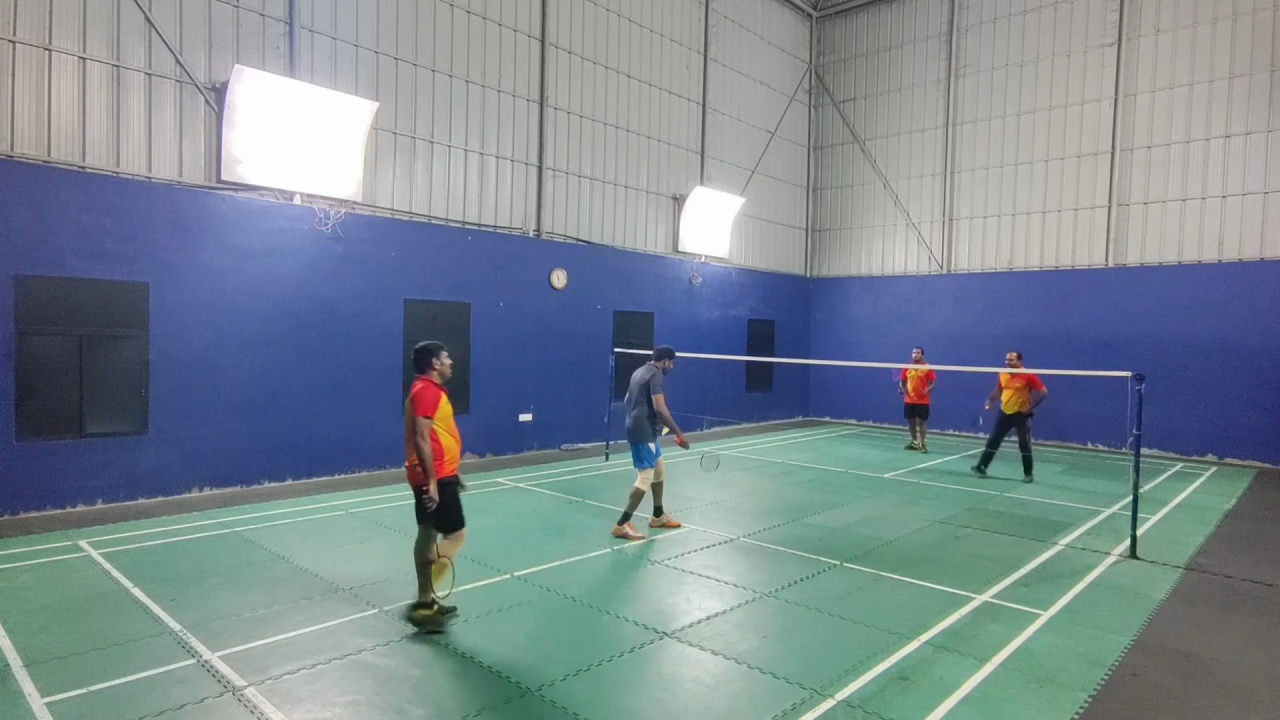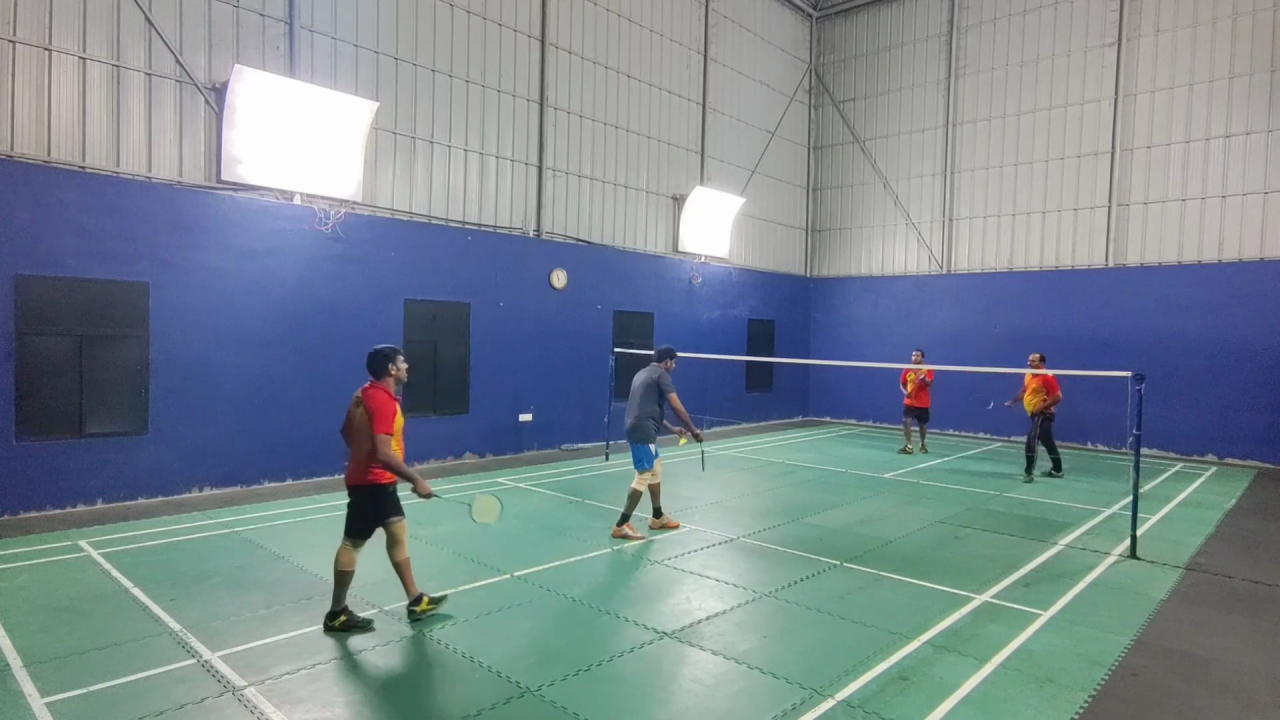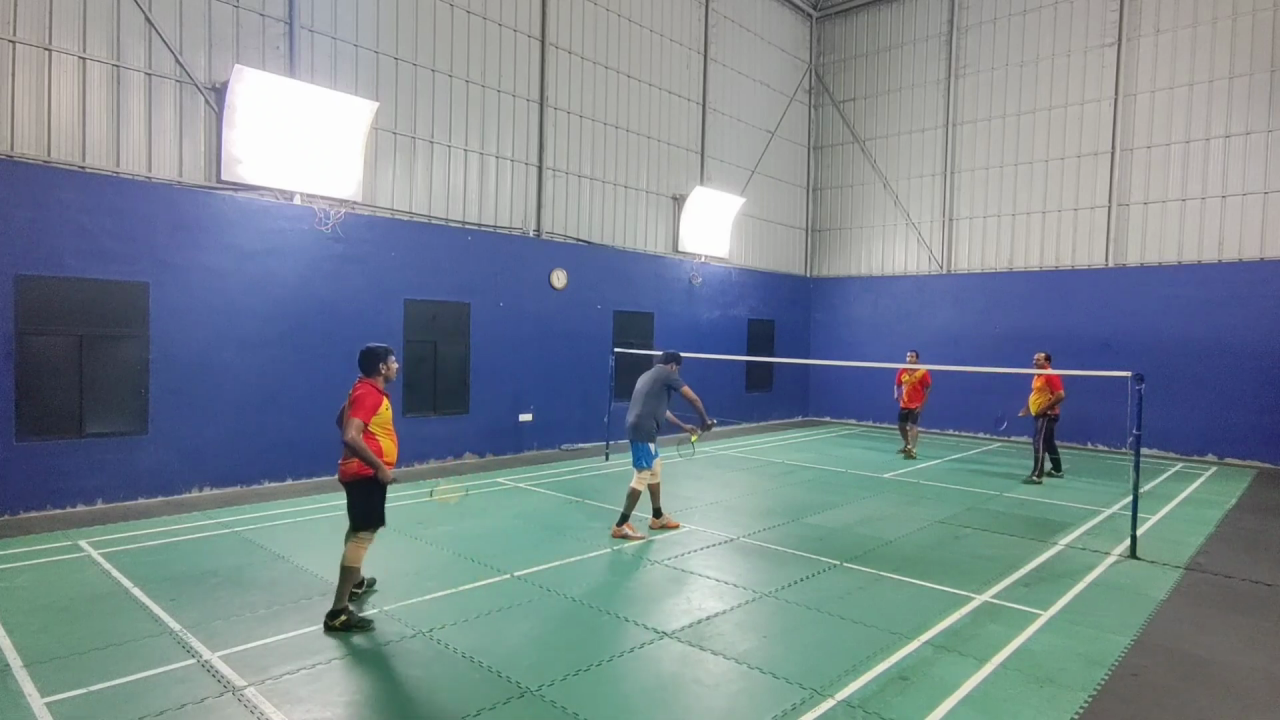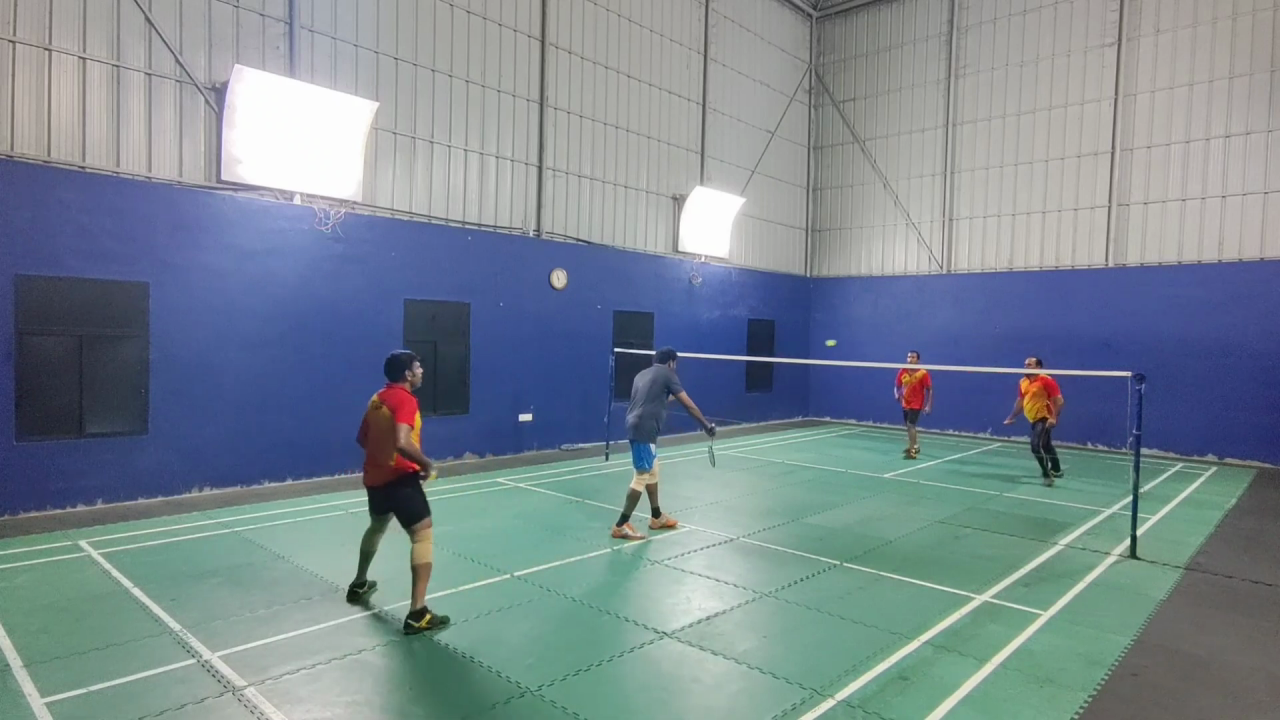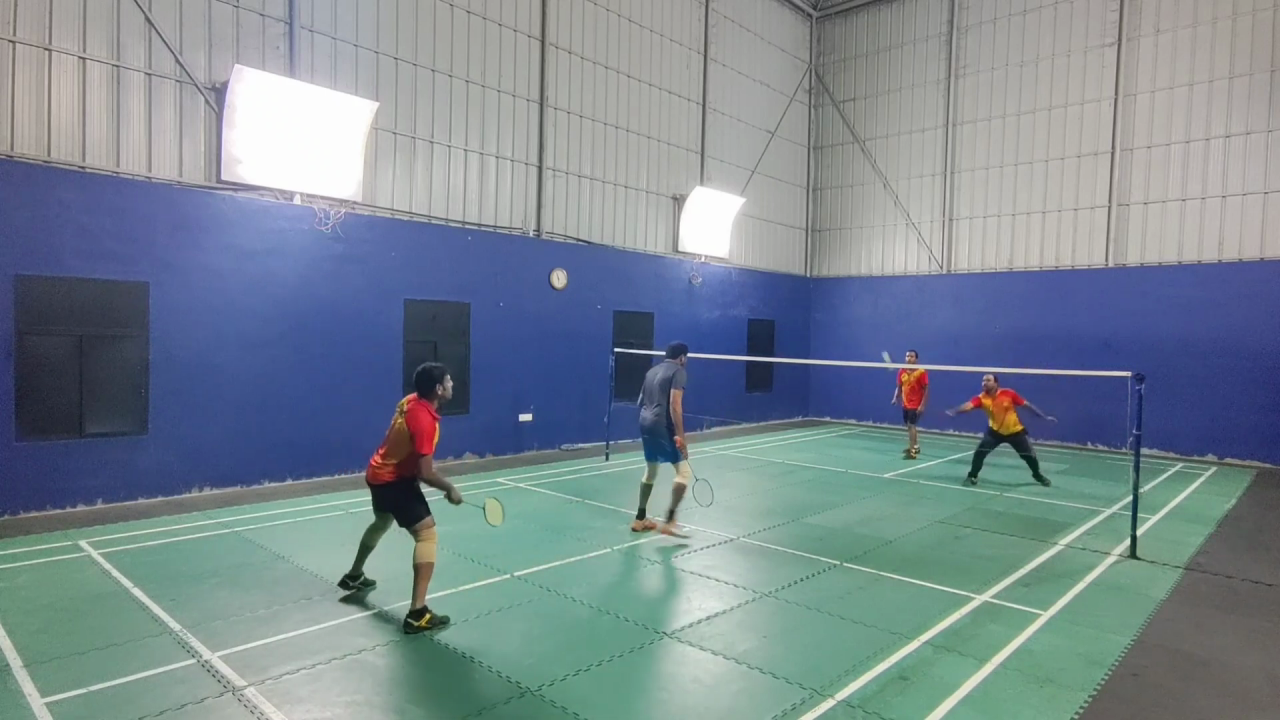
dt=0.5s
person 1, frame 1
left shoulder: (428, 390)
right shoulder: (427, 391)
right elbow: (421, 440)
left wrist: (452, 472)
right wrist: (433, 481)
left hip: (433, 476)
right hip: (436, 478)
left knee: (428, 535)
right knee: (454, 535)
left ankle: (426, 602)
right ankle: (423, 606)
person 1, frame 2
left shoulder: (365, 394)
right shoulder: (383, 402)
left elbow: (346, 431)
right elbow: (384, 454)
right wrist: (416, 481)
left hip: (377, 479)
right hip: (371, 482)
left knee: (397, 530)
right knee: (353, 542)
left ankle: (416, 601)
right ankle: (337, 613)
person 1, frame 3
left shoulder: (366, 390)
right shoulder: (369, 394)
left elbow: (341, 422)
right elbow: (350, 437)
right wrist: (379, 466)
left hip: (361, 473)
right hip: (367, 475)
left knee: (359, 531)
right knee: (362, 537)
left ankle: (356, 583)
right ankle: (338, 612)
person 1, frame 4
left shoulder: (377, 400)
right shoulder: (404, 400)
left elbow: (362, 439)
right elbow: (403, 444)
right wrist: (426, 465)
left hip: (374, 477)
right hip: (400, 478)
left knee: (377, 527)
right knee: (423, 536)
left ankle: (359, 584)
right ankle: (417, 613)
person 1, frame 5
left shoulder: (412, 401)
right shoulder: (424, 420)
right elbow: (425, 473)
right wrist: (450, 488)
left hip: (378, 473)
right hip: (395, 480)
left knee: (381, 524)
right knee: (426, 535)
left ankle: (354, 576)
right ankle: (417, 613)
person 2, frame 1
left shoulder: (641, 372)
right shoulder: (655, 375)
left elbow: (628, 400)
right elbow: (660, 408)
right wrist: (678, 434)
left hip: (643, 429)
right hip: (644, 431)
left knee: (659, 469)
right knee: (645, 477)
left ankle: (658, 516)
right ankle: (622, 524)
person 2, frame 2
left shoulder: (644, 373)
right shoulder: (661, 375)
right elbow: (677, 406)
left wrist: (671, 428)
right wrist: (693, 429)
left hip: (639, 429)
right hip: (642, 431)
left knee: (655, 470)
right knee: (643, 477)
left ankle: (657, 517)
right ankle: (621, 525)
person 2, frame 3
left shoulder: (649, 375)
right shoulder: (667, 374)
right elbow: (693, 399)
left wrist: (683, 426)
right wrist: (705, 419)
left hip: (639, 428)
right hip: (643, 429)
left knee: (655, 469)
right knee: (642, 476)
left ankle: (658, 517)
right ankle: (621, 526)
person 2, frame 4
left shoulder: (642, 375)
right shoulder: (667, 375)
right elbow: (688, 404)
left wrist: (666, 398)
right wrist: (706, 425)
left hip: (635, 426)
right hip: (644, 429)
left knee: (652, 470)
right knee: (642, 476)
left ankle: (657, 516)
right ankle: (621, 526)
person 2, frame 5
left shoulder: (652, 371)
right shoulder: (678, 371)
left elbow: (640, 401)
right elbow: (675, 405)
right wrist: (680, 435)
left hip: (645, 424)
right hip: (662, 427)
left knee: (651, 470)
right knee: (684, 471)
left ankle: (640, 519)
right ankle: (669, 521)
